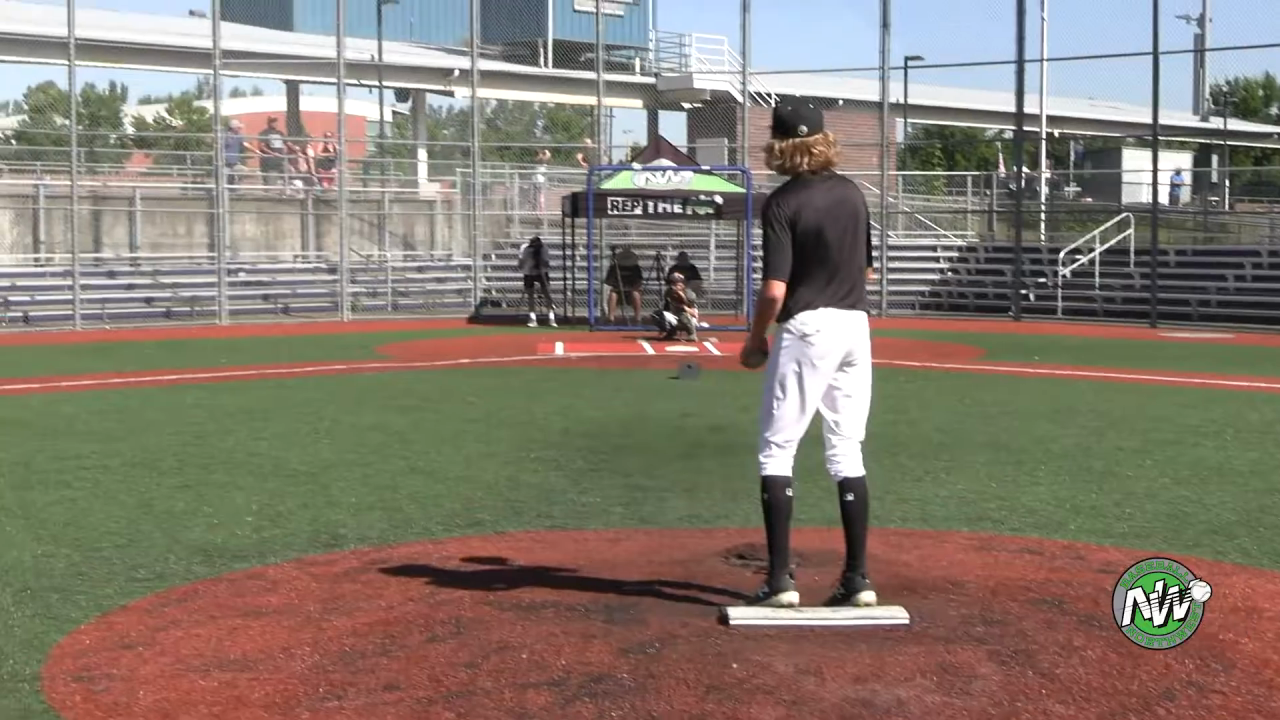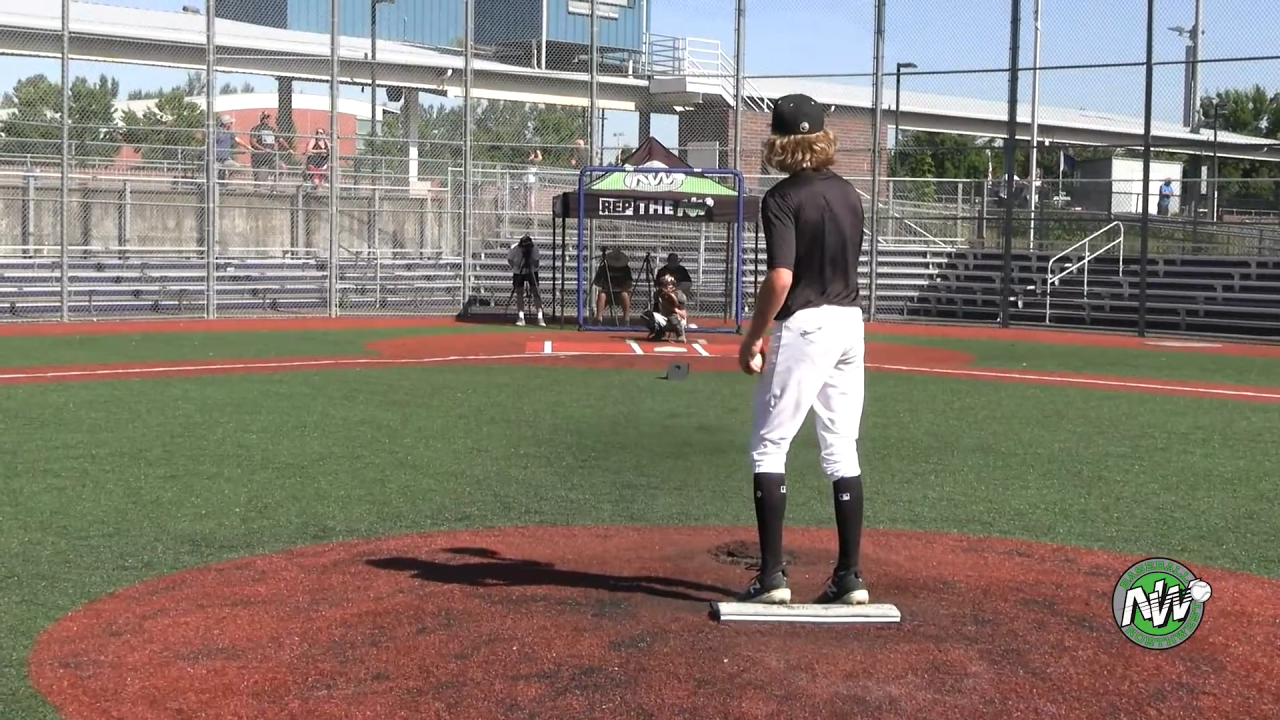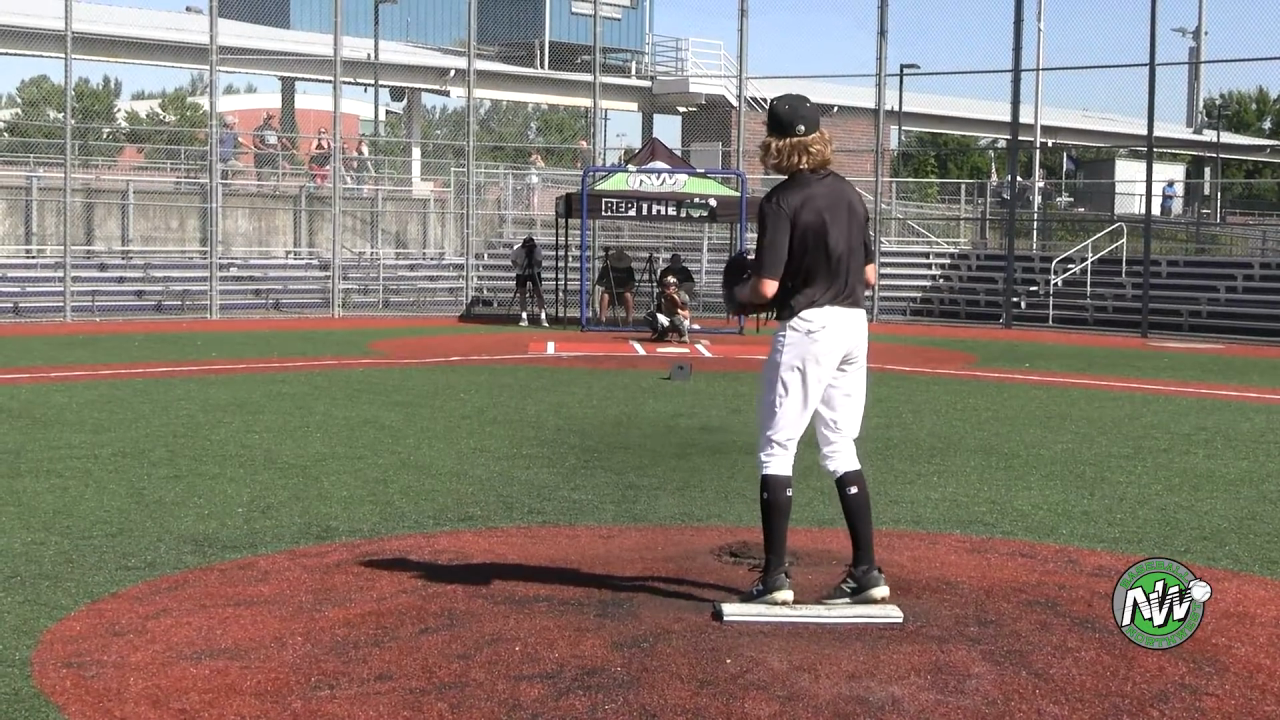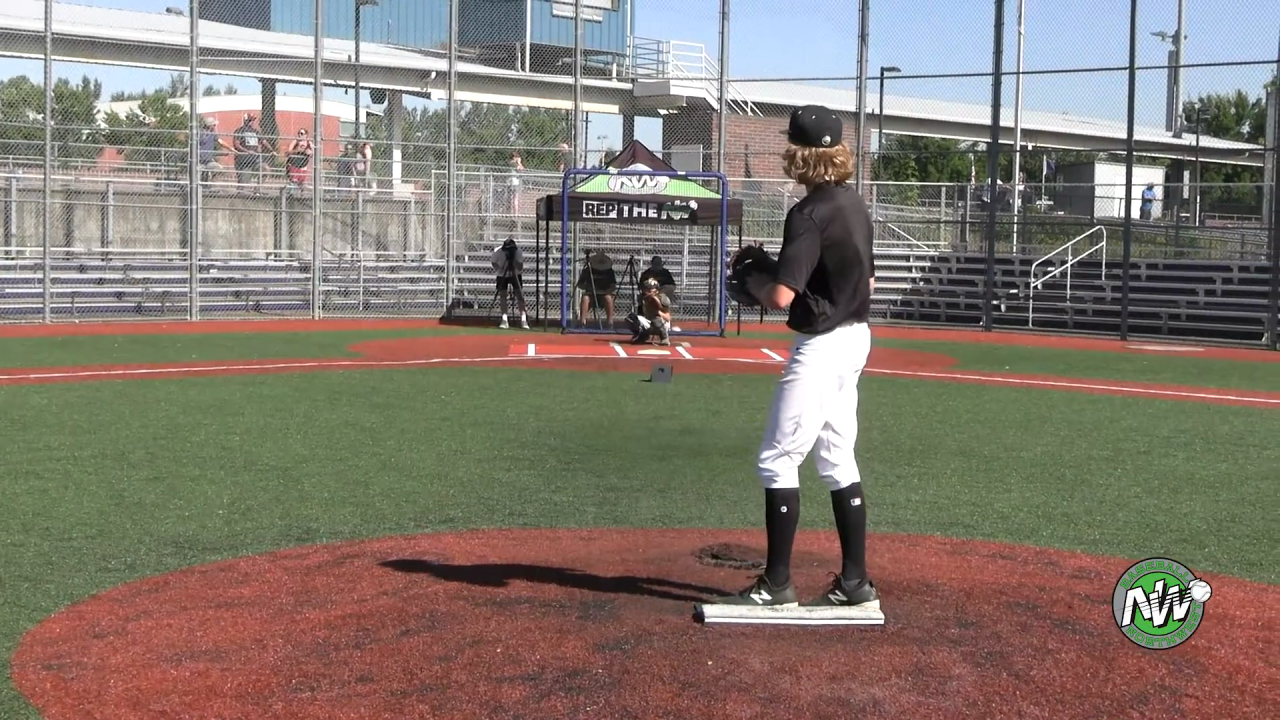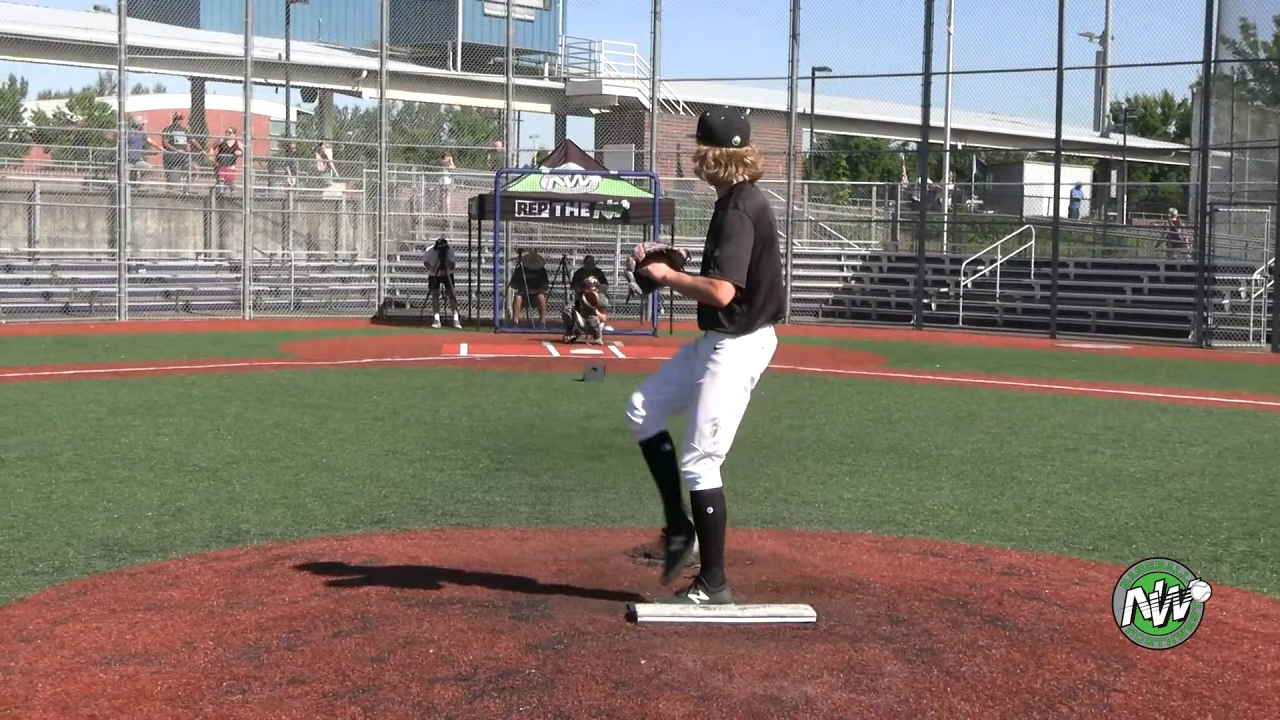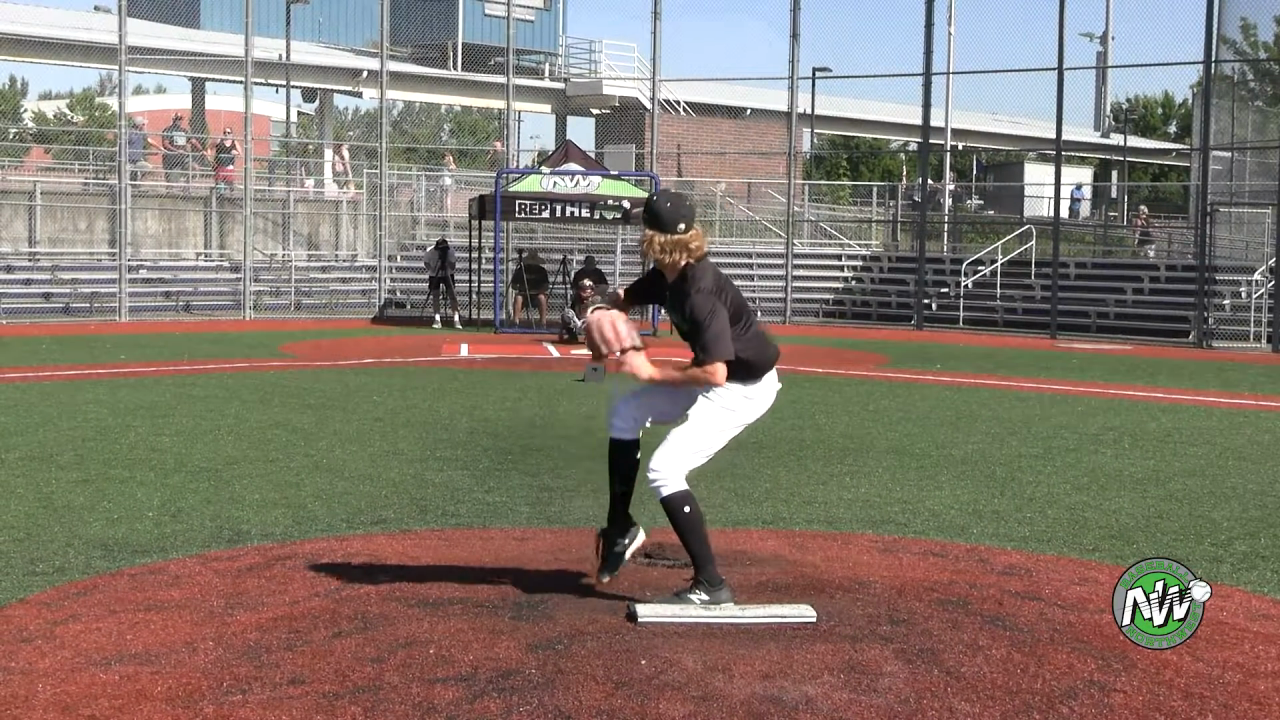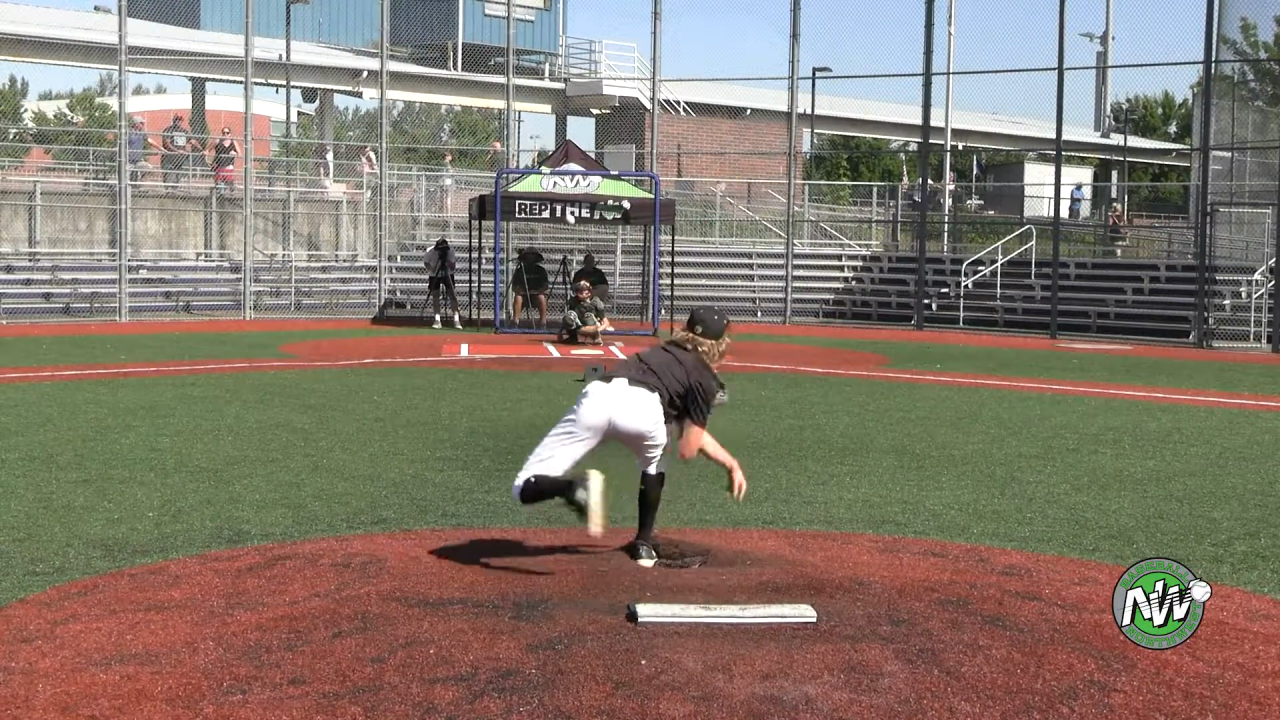
dt=0.7s
person 1, frame 1
left shoulder: (782, 203)
right shoulder: (853, 194)
left elbow: (774, 290)
left wrist: (755, 339)
left hip: (806, 329)
right hip: (854, 327)
left knee: (776, 451)
right knee: (847, 452)
left ankle: (780, 578)
right ankle: (857, 576)
person 1, frame 2
left shoulder: (783, 197)
right shoulder: (849, 194)
left elbow: (781, 278)
left wrist: (752, 337)
left hip: (804, 327)
right hip: (850, 323)
left knee: (769, 448)
right knee: (842, 450)
left ankle: (772, 575)
right ankle: (849, 575)
person 1, frame 3
left shoulder: (780, 201)
right shoulder: (848, 193)
left elbow: (766, 286)
right elbow: (869, 275)
left wrist: (740, 292)
left hip: (806, 328)
right hip: (853, 324)
left knee: (777, 450)
right knee: (841, 449)
left ankle: (774, 578)
right ankle: (866, 571)
person 1, frame 4
left shoulder: (809, 213)
right shoulder: (855, 204)
left elbow: (782, 296)
left wrist: (753, 280)
left hip: (821, 345)
right hip: (853, 337)
left knee: (778, 460)
right knee: (838, 460)
left ankle: (777, 584)
right ankle: (855, 582)
person 1, frame 5
left shoulder: (737, 209)
right shoulder: (747, 200)
left elbow: (720, 291)
left wrist: (665, 275)
right wrist: (677, 273)
left hip: (734, 345)
right hip: (729, 340)
left knee: (698, 462)
right knee: (643, 410)
left ankle: (713, 585)
right ankle: (681, 527)
person 1, frame 6
left shoulder: (702, 292)
right shoulder: (665, 273)
left elbow: (714, 376)
right elbow: (623, 301)
left wrist: (652, 374)
right wrist: (601, 315)
left hip: (747, 388)
right hip: (723, 372)
left knee: (664, 473)
right knee: (625, 413)
left ankle: (712, 586)
right ankle: (619, 529)
person 1, frame 7
left shoulder: (669, 352)
right shoulder: (705, 378)
right elbow: (687, 449)
left wrist: (730, 463)
left hip: (600, 398)
right hip: (644, 407)
left knee: (525, 489)
right knee: (653, 458)
left ankle: (577, 489)
right ankle: (643, 543)
